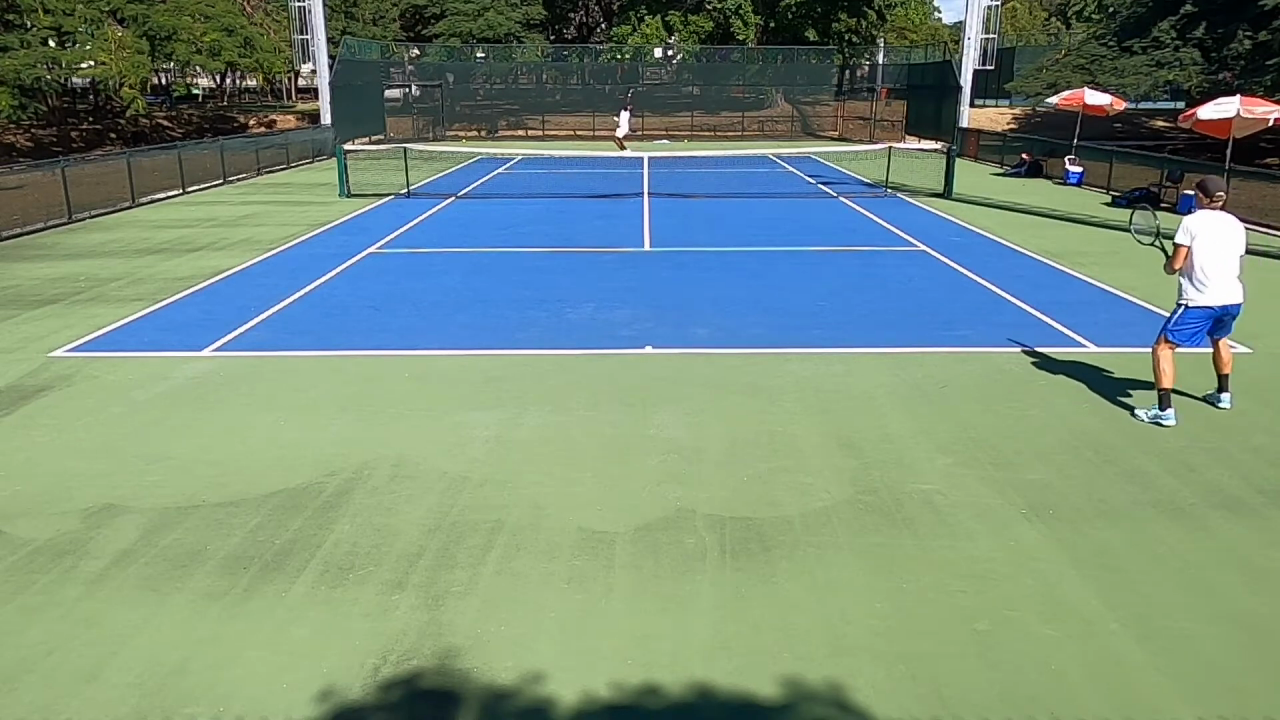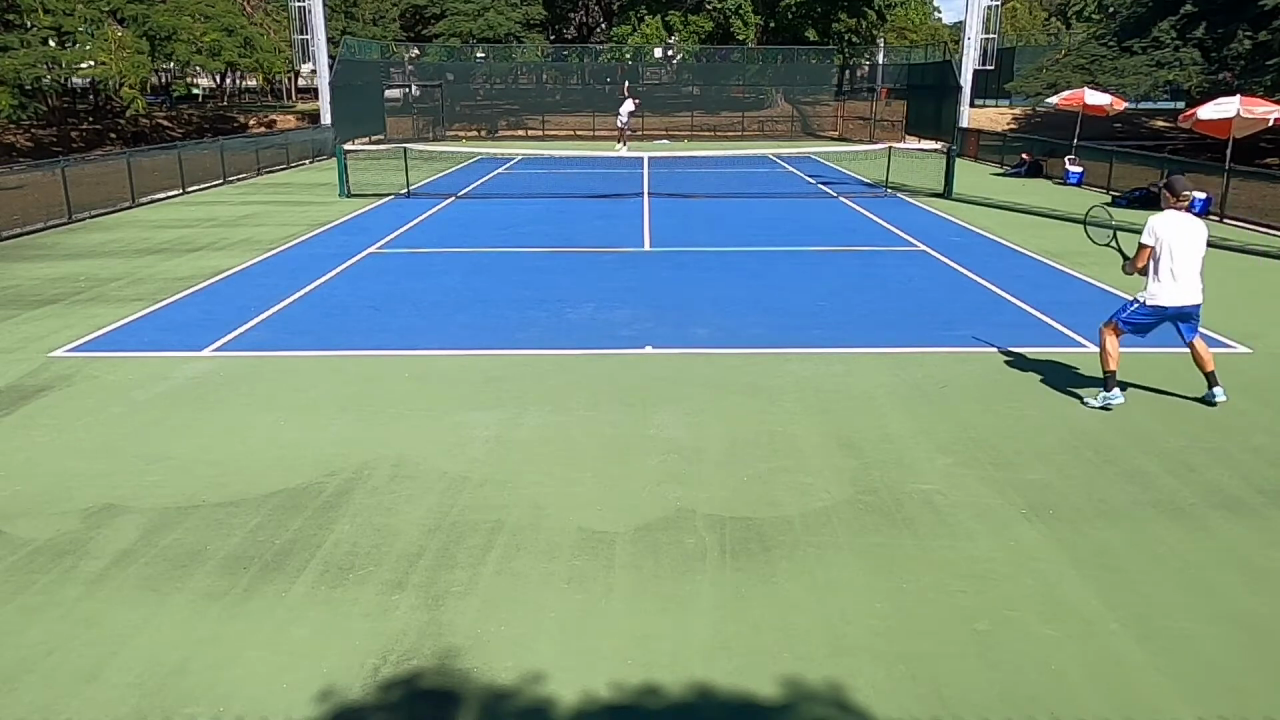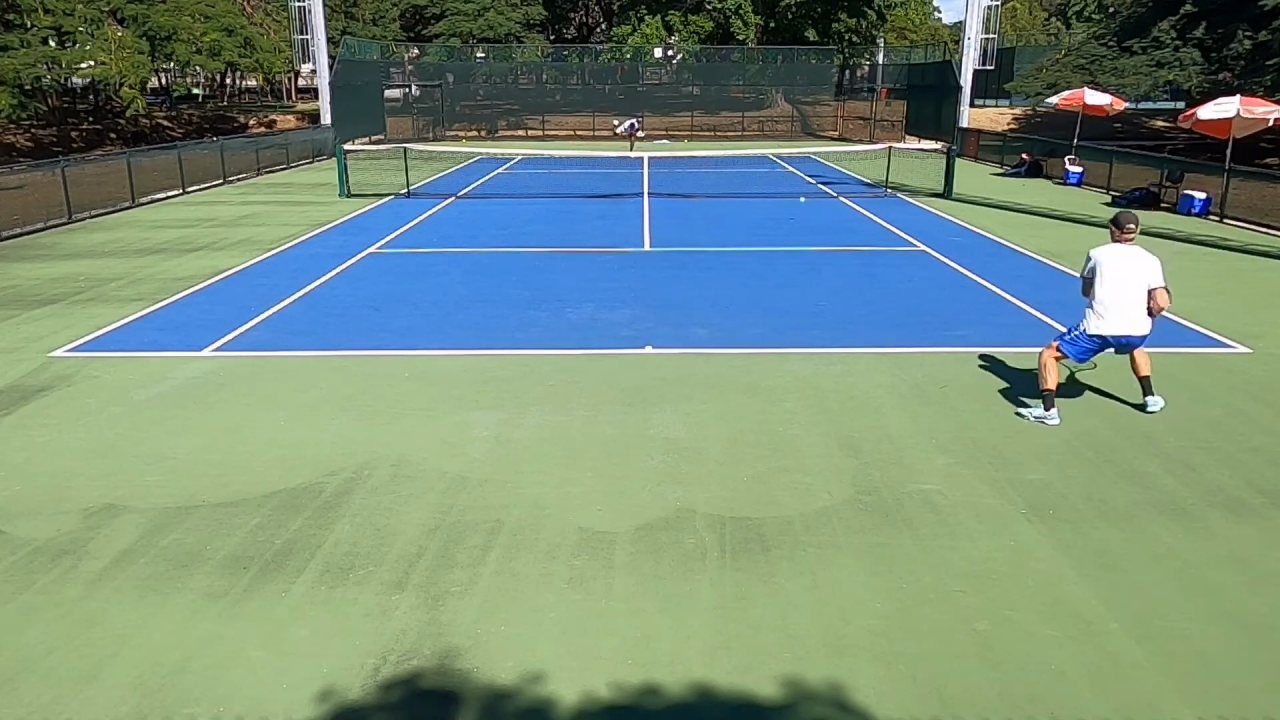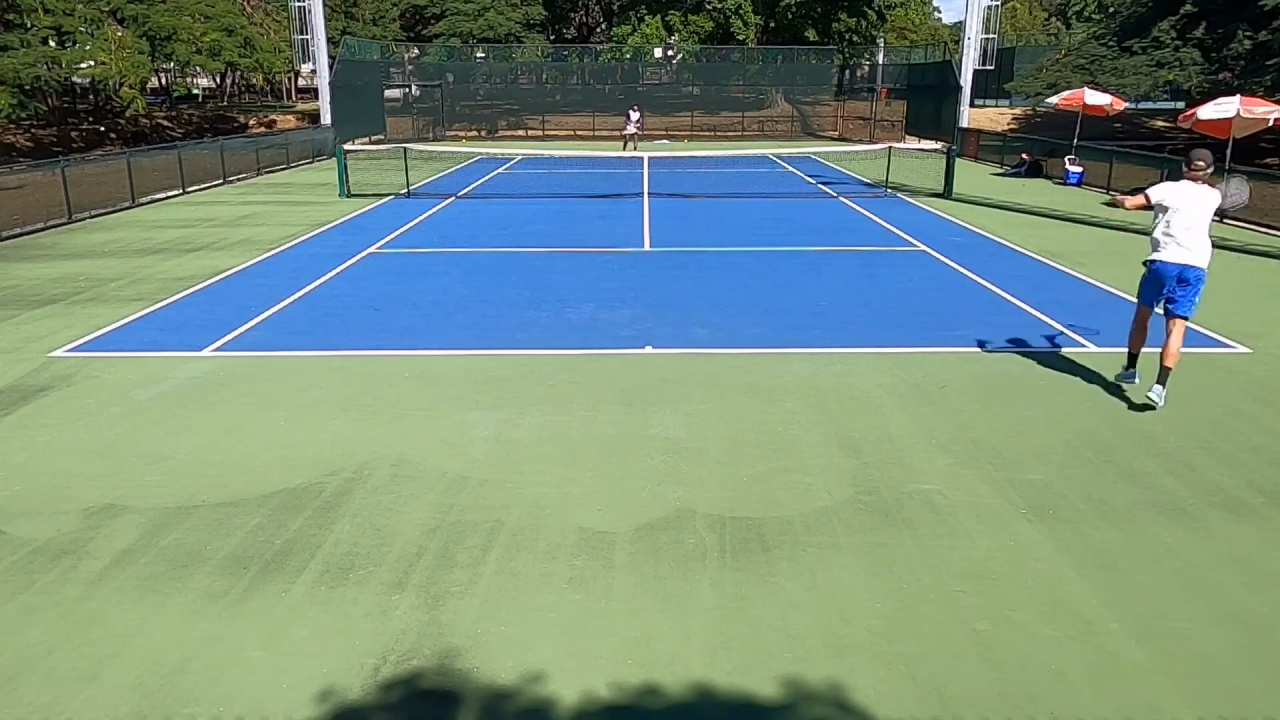
dt=0.4s
person 1, frame 1
left shoulder: (1191, 221)
right shoulder: (1237, 226)
left elbow: (1175, 265)
right elbow: (1233, 264)
left wrist: (1167, 265)
left hip: (1201, 301)
right hip: (1233, 300)
left knee: (1162, 347)
right knee: (1218, 339)
left ankle: (1166, 410)
right ankle: (1223, 393)
person 1, frame 2
left shoulder: (1157, 222)
right shoulder: (1200, 227)
left elbow: (1138, 264)
left wrist: (1128, 267)
left hip: (1158, 300)
right hip: (1191, 300)
left knee: (1108, 332)
right knee: (1193, 339)
left ankle: (1110, 390)
right ankle: (1214, 389)
person 1, frame 3
left shoulder: (1098, 254)
right shoulder: (1150, 260)
left elbow: (1087, 291)
right elbow: (1160, 303)
right wrist: (1153, 312)
left hip: (1099, 326)
right hip: (1137, 329)
left knee: (1050, 354)
right knee: (1135, 348)
left ankle: (1049, 410)
right ankle: (1150, 398)
person 1, frame 4
left shoulder: (1168, 188)
right shoulder: (1213, 197)
left elbow: (1129, 203)
left wrist: (1118, 199)
left hip: (1163, 264)
right hip: (1194, 269)
left knee: (1142, 314)
right knee: (1176, 327)
left ankle: (1130, 370)
right ankle: (1159, 386)
